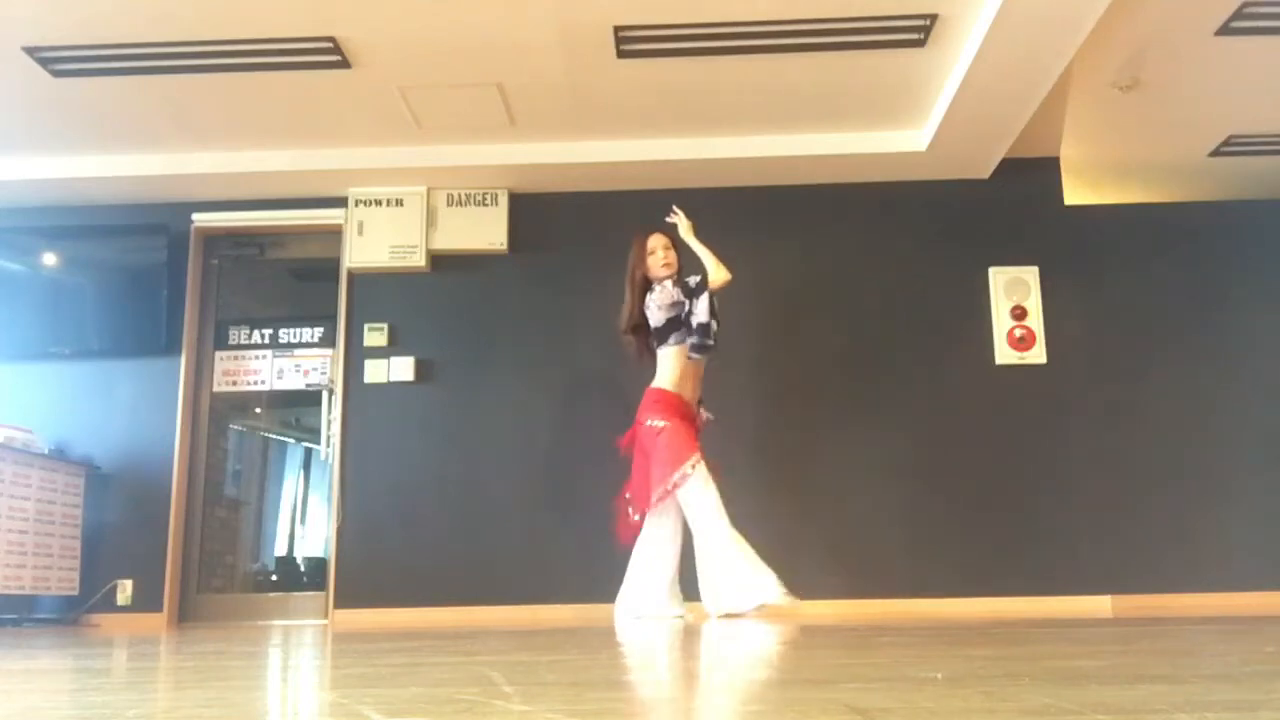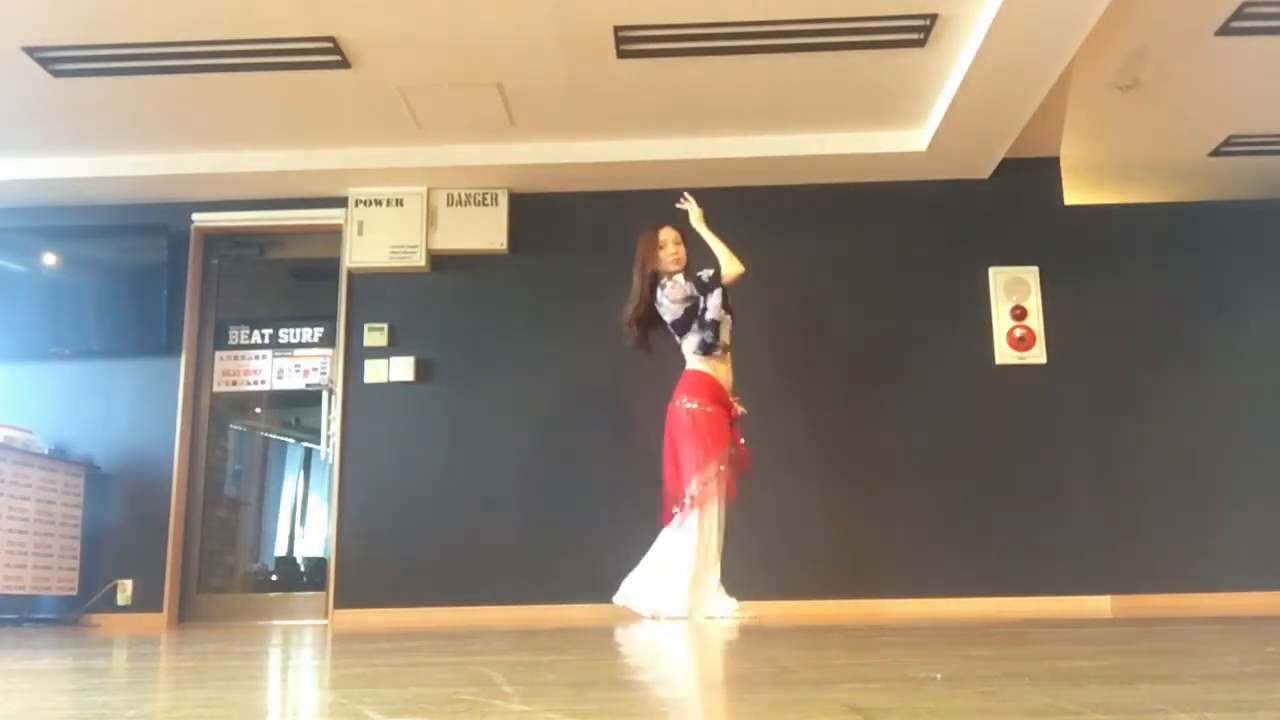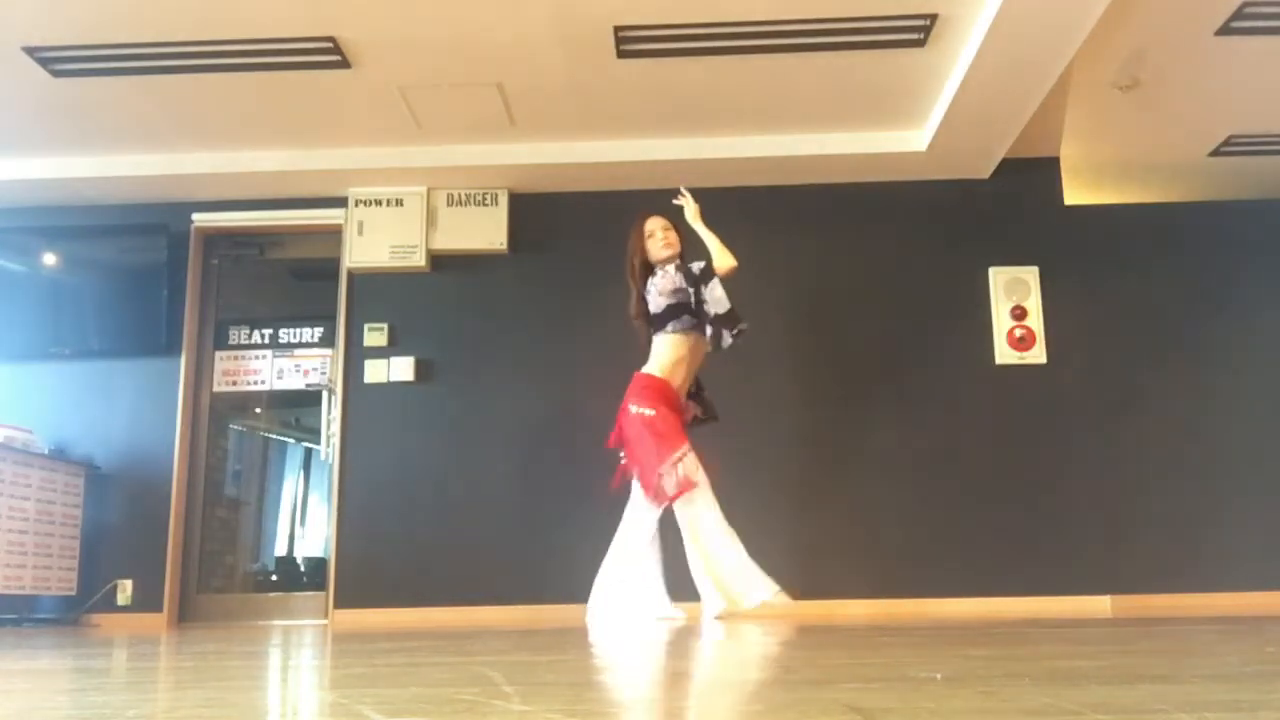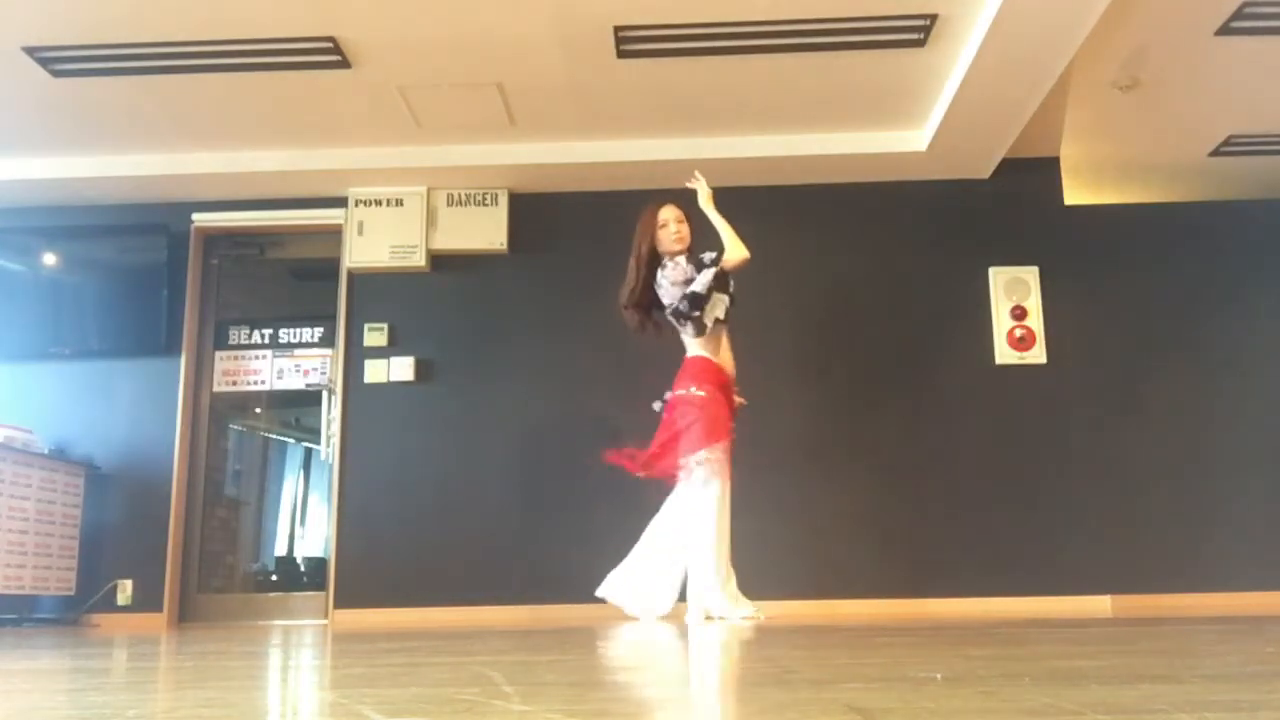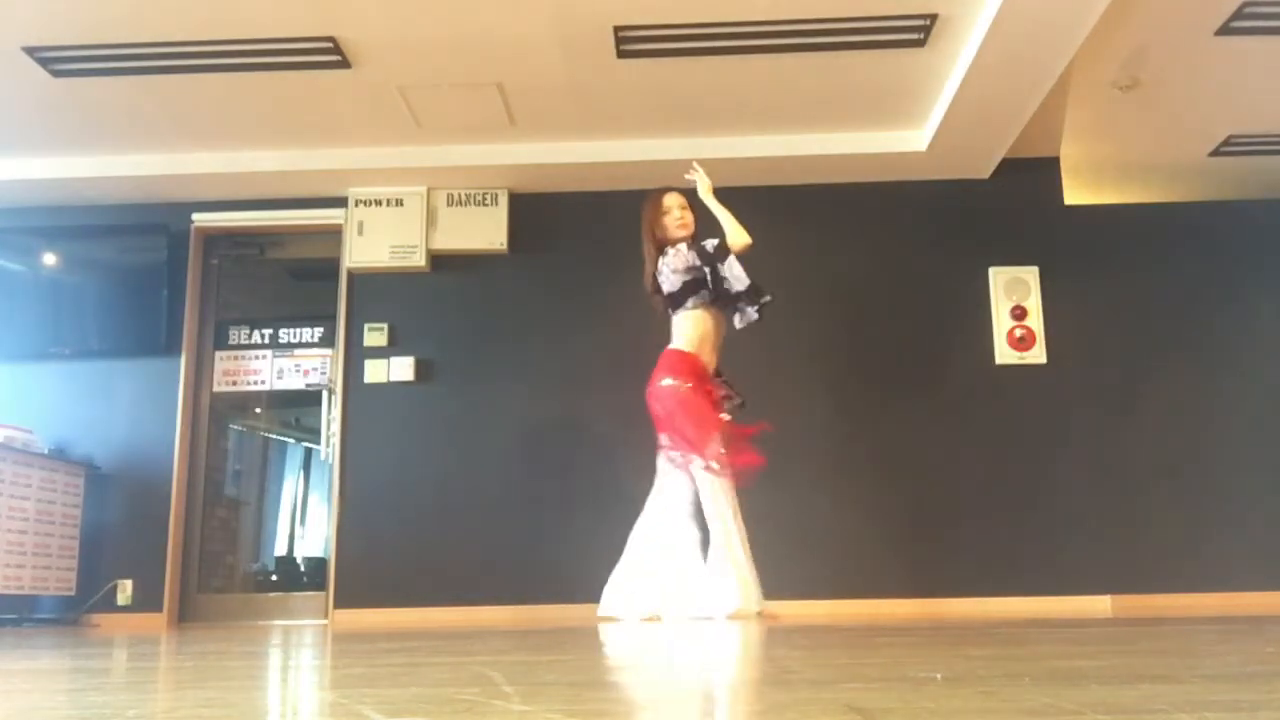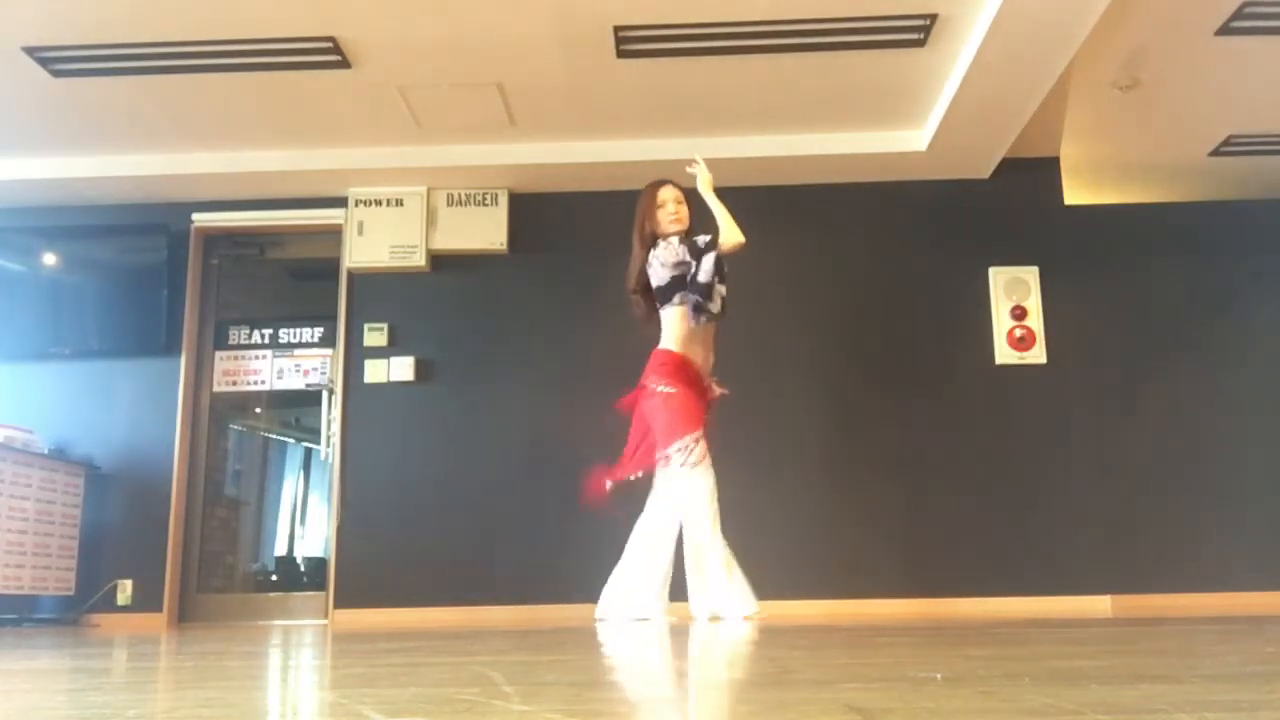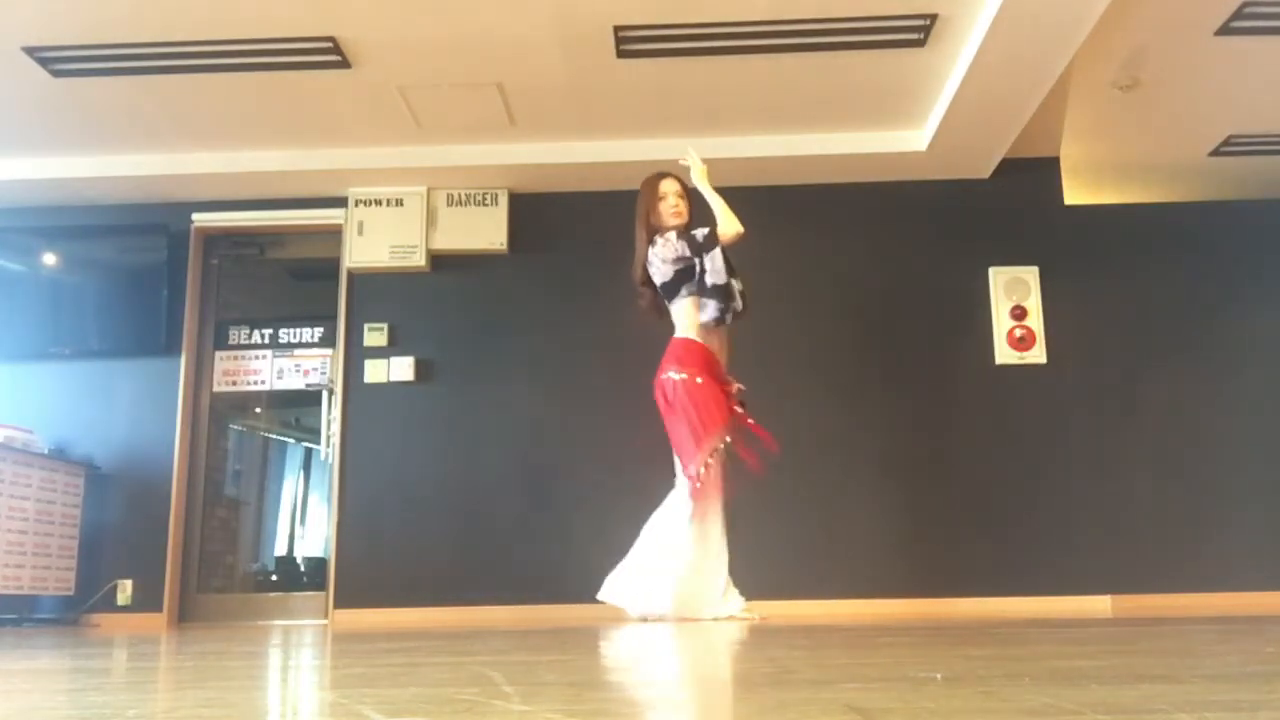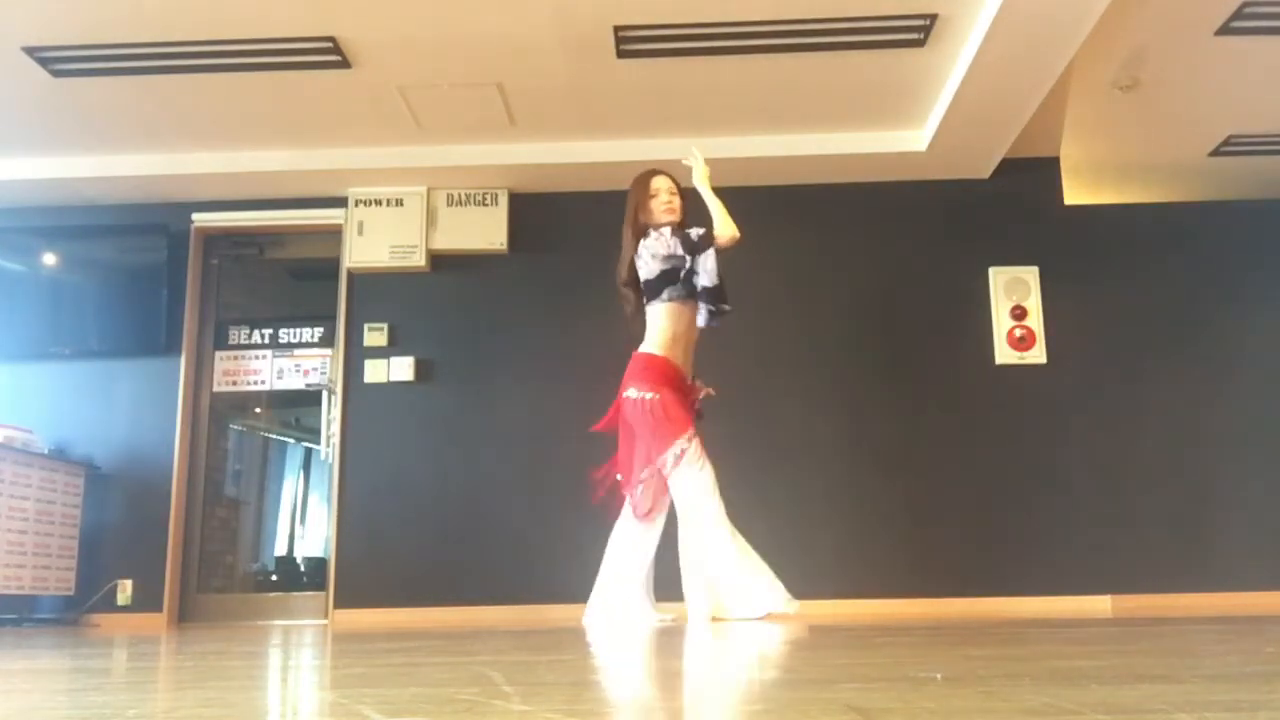
dt=0.4s
person 1, frame 1
left shoulder: (674, 299)
right shoulder: (660, 295)
right elbow: (719, 277)
right wrist: (693, 236)
left hip: (675, 411)
right hip: (663, 410)
left knee: (668, 509)
right knee: (703, 503)
left ankle: (649, 600)
right ankle: (746, 590)
person 1, frame 2
left shoulder: (685, 291)
right shoulder: (672, 287)
right elbow: (734, 269)
right wrist: (702, 226)
left hip: (710, 402)
right hip: (696, 398)
left knee: (702, 502)
right knee: (703, 499)
left ankle: (655, 592)
right ankle: (690, 598)
person 1, frame 3
left shoulder: (678, 282)
right shoulder: (664, 278)
right elbow: (727, 263)
right wrist: (697, 221)
left hip: (665, 405)
right hip: (650, 400)
left knee: (650, 503)
right knee: (695, 499)
left ankle: (618, 601)
right ankle: (732, 591)
person 1, frame 4
left shoulder: (683, 274)
right shoulder: (674, 270)
right elbow: (738, 254)
right wrist: (710, 207)
left hip: (708, 387)
right hip: (702, 385)
left knee: (695, 495)
right knee: (709, 491)
left ankle: (640, 588)
right ankle: (715, 598)
person 1, frame 5
left shoulder: (689, 262)
right shoulder: (679, 256)
right elbow: (741, 241)
right wrist: (710, 197)
left hip: (689, 383)
right hip: (678, 379)
left knee: (672, 494)
right knee: (715, 486)
left ankle: (635, 596)
right ankle: (729, 594)
person 1, frame 6
left shoulder: (683, 255)
right shoulder: (666, 251)
right elbow: (734, 239)
right wrist: (709, 192)
left hip: (687, 383)
right hip: (672, 379)
left knee: (673, 495)
right knee: (694, 490)
left ankle: (634, 597)
right ankle: (717, 596)
person 1, frame 7
left shoulder: (686, 251)
right shoulder: (667, 245)
right elbow: (734, 230)
right wrist: (706, 184)
left hip: (702, 375)
right hip: (687, 370)
left knee: (701, 487)
right knee: (699, 484)
person 1, frame 8
left shoulder: (675, 248)
right shoulder: (658, 243)
right elbow: (729, 234)
right wrist: (706, 185)
left hip: (671, 382)
right hip: (655, 380)
left knee: (650, 495)
right knee: (697, 490)
left ankle: (620, 601)
right ankle: (737, 594)
